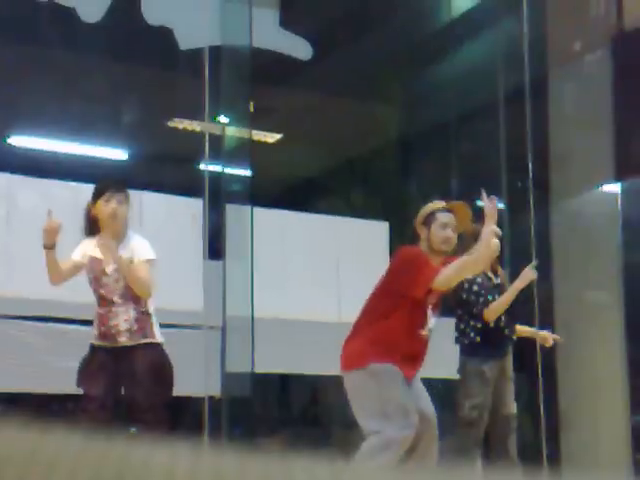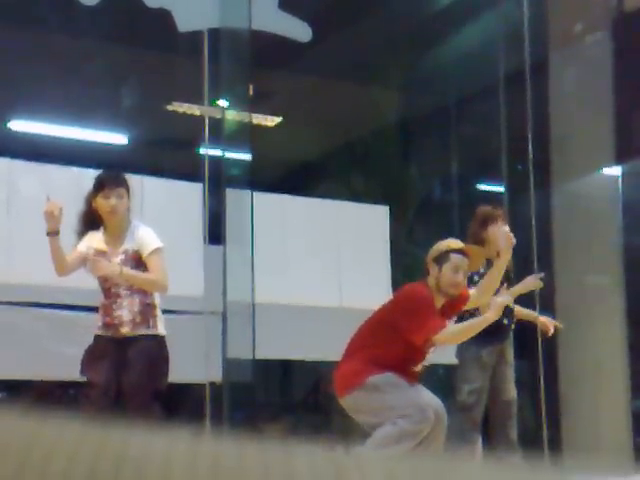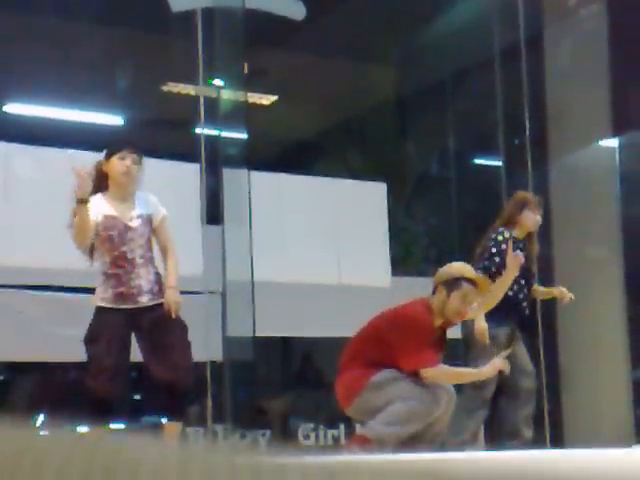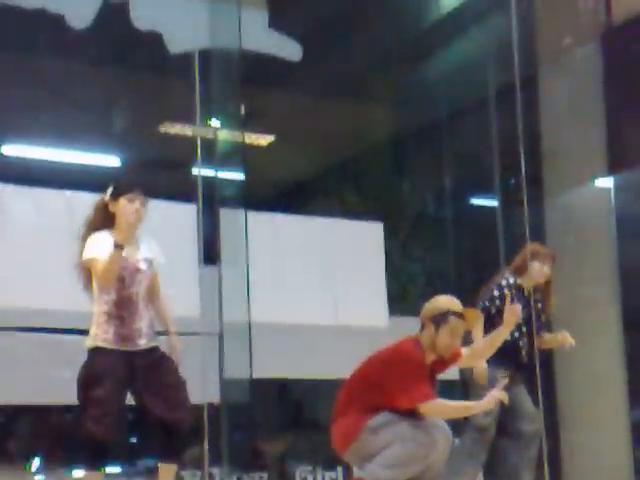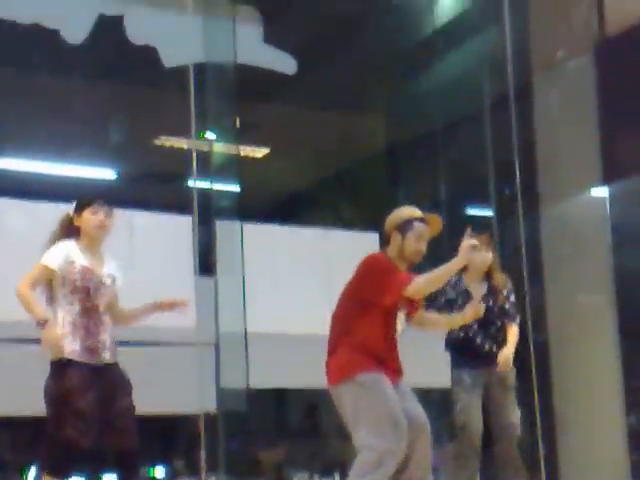
dt=1s
person 1, frame 1
left shoulder: (137, 244)
right shoulder: (88, 246)
left elbow: (147, 289)
right elbow: (56, 277)
left wrist: (116, 257)
right wrist: (50, 245)
left hip: (142, 341)
right hip: (103, 343)
left knee: (148, 411)
right knee: (94, 411)
person 1, frame 2
left shoulder: (143, 235)
right shoulder: (93, 239)
left elbow: (162, 283)
right elbow: (63, 269)
left wrist: (118, 271)
right wrist: (53, 231)
left hip: (145, 334)
right hip: (108, 334)
left knee: (140, 405)
right knee: (96, 403)
person 1, frame 3
left shoulder: (149, 202)
right shoulder: (94, 205)
left elbow: (168, 249)
right elbow: (82, 240)
left wrist: (171, 286)
right wrist: (82, 198)
left hip: (153, 302)
right hip: (111, 306)
left knee: (177, 371)
right knee: (103, 380)
person 1, frame 4
left shoulder: (149, 246)
right shoulder: (99, 241)
right elbow: (101, 282)
left wrist: (170, 333)
right wrist: (120, 241)
left hip: (146, 348)
right hip: (107, 348)
left knee: (176, 415)
right knee: (101, 428)
person 1, frame 5
left shoulder: (110, 266)
right shoulder: (64, 252)
right elbow: (24, 288)
left wrist: (155, 307)
right wrist: (45, 324)
left hip: (106, 362)
right hip: (71, 360)
left knee: (125, 438)
right knee: (72, 439)
person 2, frame 1
left shoulder: (497, 277)
right shoulder: (470, 278)
right elbow: (489, 314)
left wrist: (536, 333)
right wrist: (519, 284)
left hip: (501, 358)
right hip: (478, 360)
left knee: (506, 420)
right knee: (473, 422)
person 2, frame 2
left shoulder: (501, 263)
left wrist: (536, 318)
right wrist: (520, 288)
left hip: (502, 343)
right hip: (477, 344)
left knee: (506, 406)
right knee: (471, 409)
person 2, frame 3
left shoulder: (523, 246)
right shoulder: (500, 238)
left elbow: (527, 289)
left wrist: (553, 291)
right wrist: (479, 318)
left hip: (509, 325)
right hip: (491, 322)
left knee: (524, 381)
right knee: (482, 385)
left ankle: (515, 442)
right ankle: (461, 445)
person 2, frame 4
left shoulder: (535, 299)
right shoulder: (506, 284)
left elbow: (536, 338)
left wrist: (557, 339)
left hip: (513, 369)
right hip: (491, 365)
left knee: (529, 425)
right knee: (483, 424)
person 2, frame 5
left shoulder: (502, 285)
right shoulder: (451, 286)
left elbow: (512, 321)
right elbow: (432, 320)
left wrist: (510, 347)
left hip: (498, 365)
right hip: (465, 368)
left knee: (508, 428)
right knee: (470, 428)
person 3, frame 1
left shoulder: (440, 264)
right shoulder: (410, 257)
left elbow: (475, 266)
right elbow: (445, 281)
left wrist: (489, 223)
right wrist: (484, 247)
left hip: (403, 365)
right hip: (370, 360)
left knee: (425, 422)
right knee: (396, 426)
person 3, frame 2
left shoulder: (444, 298)
right shoulder: (416, 296)
left elbow: (480, 295)
right elbow: (443, 337)
left wrist: (505, 256)
right wrist: (489, 315)
left hip: (389, 376)
right hip: (358, 378)
left knee: (435, 415)
right knee: (418, 414)
person 3, frame 3
left shoulder: (442, 312)
right shoulder: (415, 318)
left elbow: (481, 305)
right elbow: (430, 372)
left wrist: (509, 274)
right wrist: (482, 372)
left hip: (386, 383)
right hip: (358, 386)
left knee: (443, 396)
right knee: (433, 395)
right ankle: (364, 443)
person 3, frame 4
left shoulder: (433, 351)
right shoulder: (407, 356)
left elbow: (472, 356)
right elbow: (429, 407)
left wrist: (507, 326)
right wrist: (481, 404)
left hip: (380, 421)
right hip: (355, 428)
left knee: (440, 436)
right knee: (426, 438)
person 3, frame 5
left shoulder: (401, 276)
right shoulder: (376, 265)
left elbow: (419, 319)
right elbow: (417, 289)
left wrist: (463, 317)
right wrist: (458, 262)
left hip: (385, 369)
right hip: (356, 368)
left knee: (417, 428)
right knee: (386, 437)
